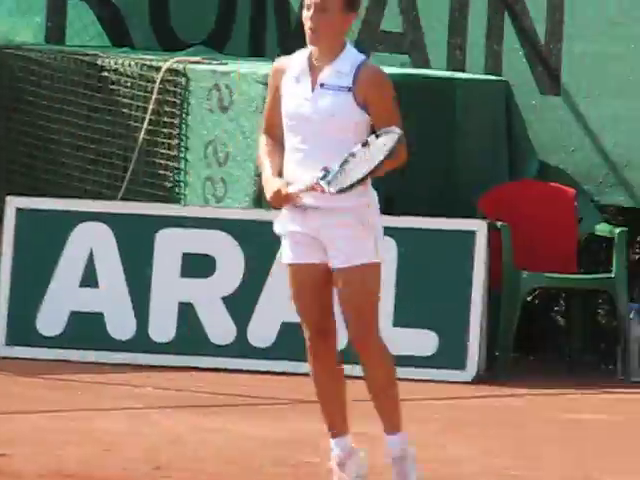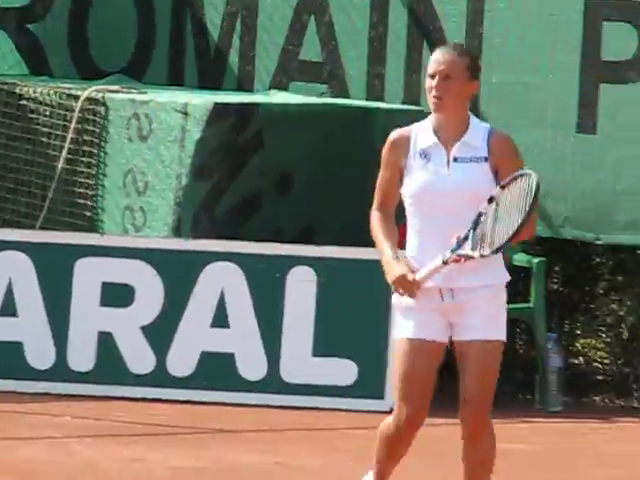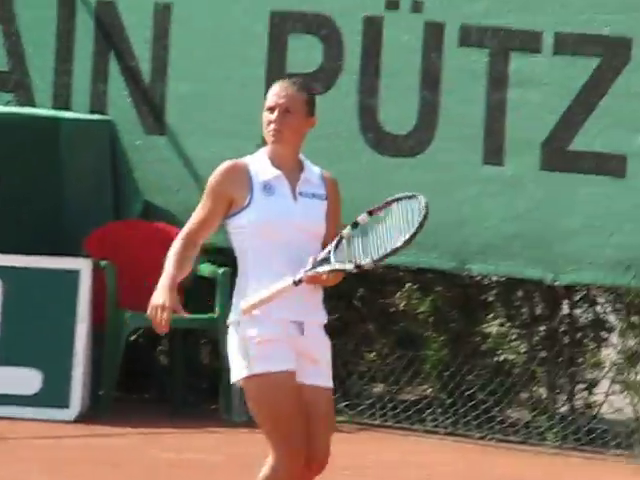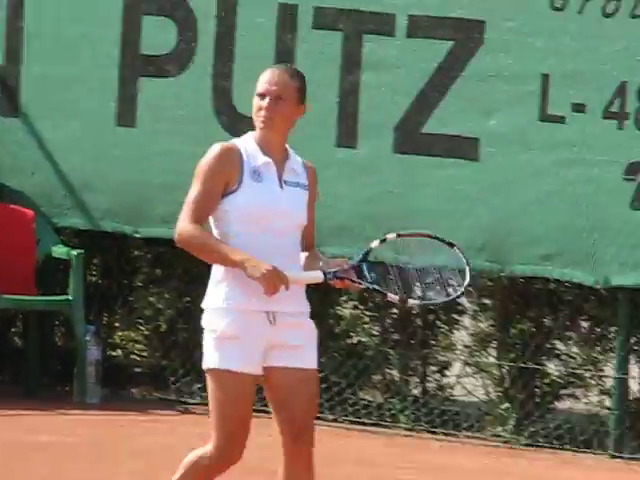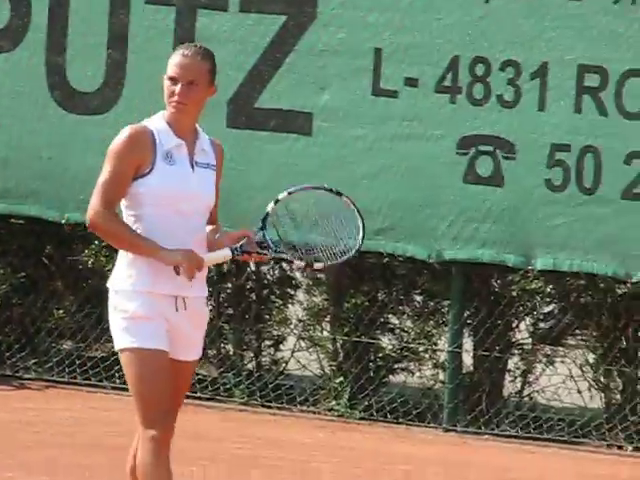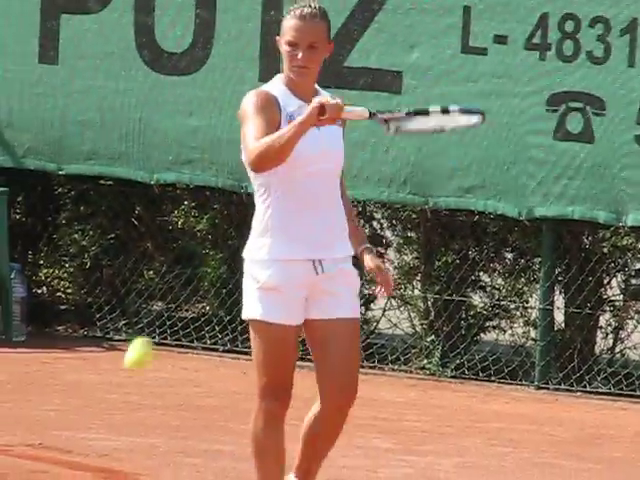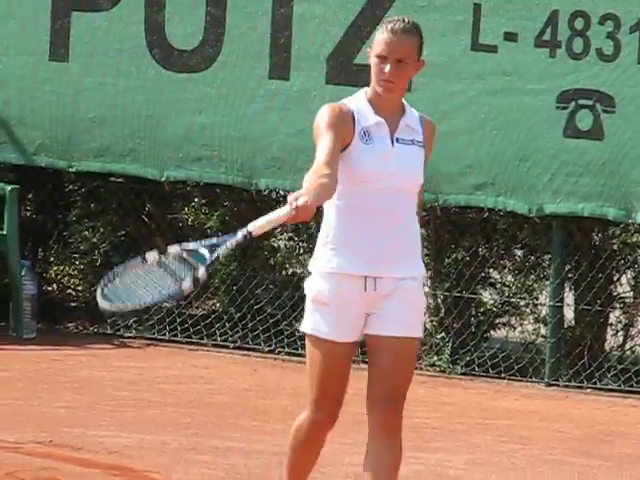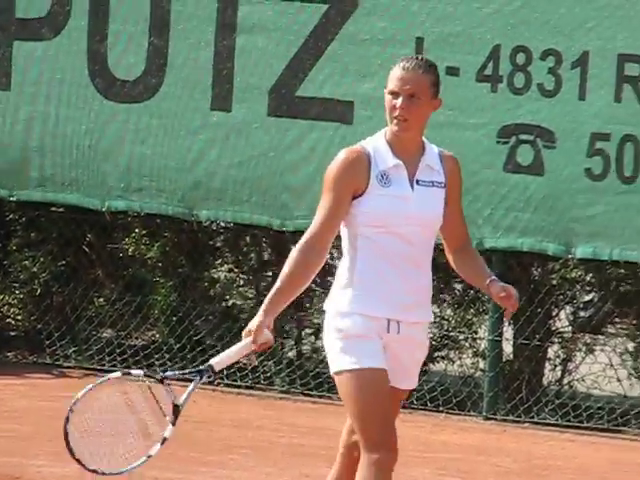
dt=0.4s
person 1, frame 1
left shoulder: (367, 76)
right shoulder: (284, 70)
left elbow: (397, 151)
right elbow: (269, 136)
right wrist: (270, 180)
left hip: (350, 213)
right hip: (298, 213)
left knee: (364, 338)
right knee: (318, 337)
person 1, frame 2
left shoulder: (497, 144)
right shoulder: (402, 142)
left elbow: (525, 222)
right elbow: (380, 213)
right wrist: (392, 261)
left hip: (480, 291)
right hip: (421, 295)
left knee: (475, 415)
right knee: (409, 415)
person 1, frame 3
left shoulder: (325, 185)
right shoulder: (235, 175)
left elbow: (334, 266)
right elbow: (188, 240)
left wrist: (324, 274)
right wrist: (166, 286)
left hip: (309, 331)
right hip: (258, 326)
person 1, frame 4
left shoulder: (305, 172)
right shoulder: (225, 156)
right elbow: (186, 231)
left wrist: (324, 266)
right wrist: (247, 261)
left hip: (291, 319)
right hip: (234, 315)
left knee: (300, 440)
person 1, frame 5
left shoulder: (213, 151)
right shoulder: (136, 139)
right elbow: (97, 216)
left wrist: (230, 238)
right wrist: (164, 254)
left hip: (190, 302)
right hip: (140, 298)
left knee: (160, 428)
right knee: (156, 429)
person 1, frame 6
left shoulder: (332, 108)
right shoulder: (261, 101)
right elbow: (258, 159)
left wrist: (365, 250)
right wrist: (305, 122)
left hip: (334, 266)
right hip: (276, 264)
left knee: (340, 396)
right knee: (274, 399)
person 1, frame 7
left shoulder: (423, 129)
right shoulder: (337, 116)
right elbow: (323, 173)
left wrist: (411, 274)
right wrist: (308, 196)
left hip: (401, 285)
right hip: (339, 279)
left knee: (386, 415)
right knee: (322, 413)
person 1, frame 8
left shoulder: (446, 167)
right shoulder: (354, 162)
left elbow: (458, 247)
right elbow: (315, 243)
left wrist: (492, 284)
right wrist: (269, 309)
left hip: (409, 328)
right hip: (356, 322)
